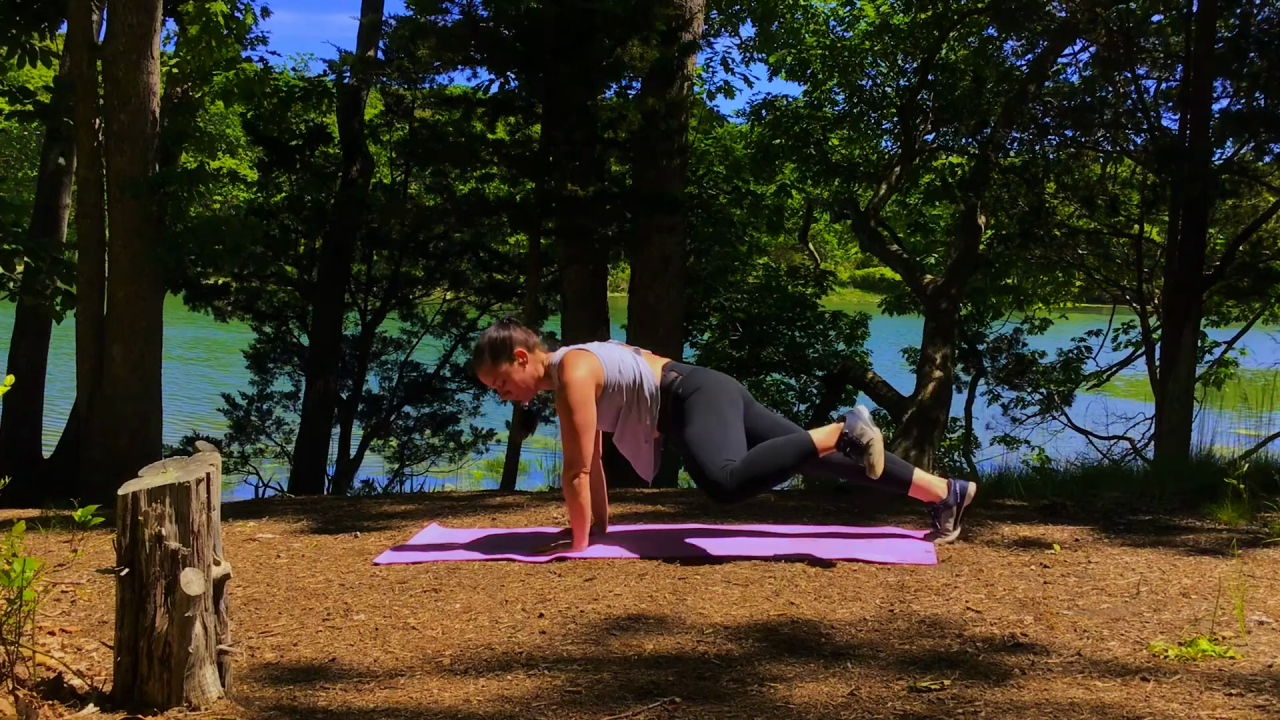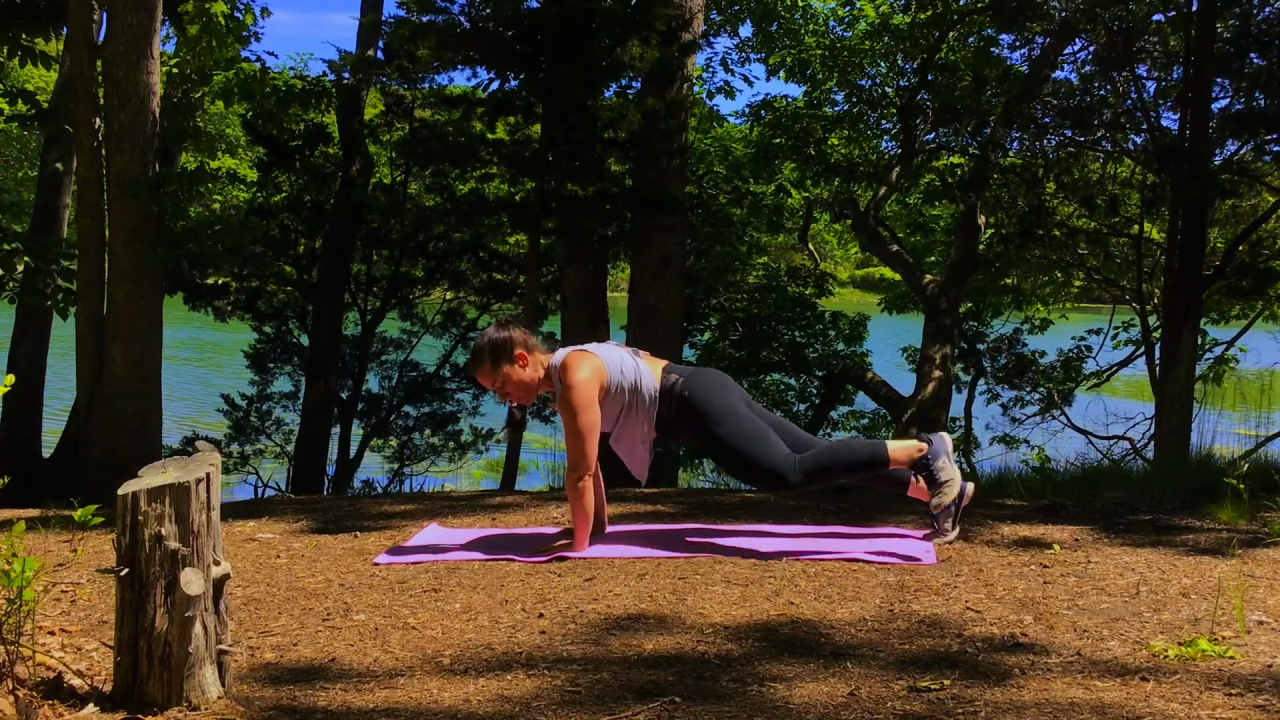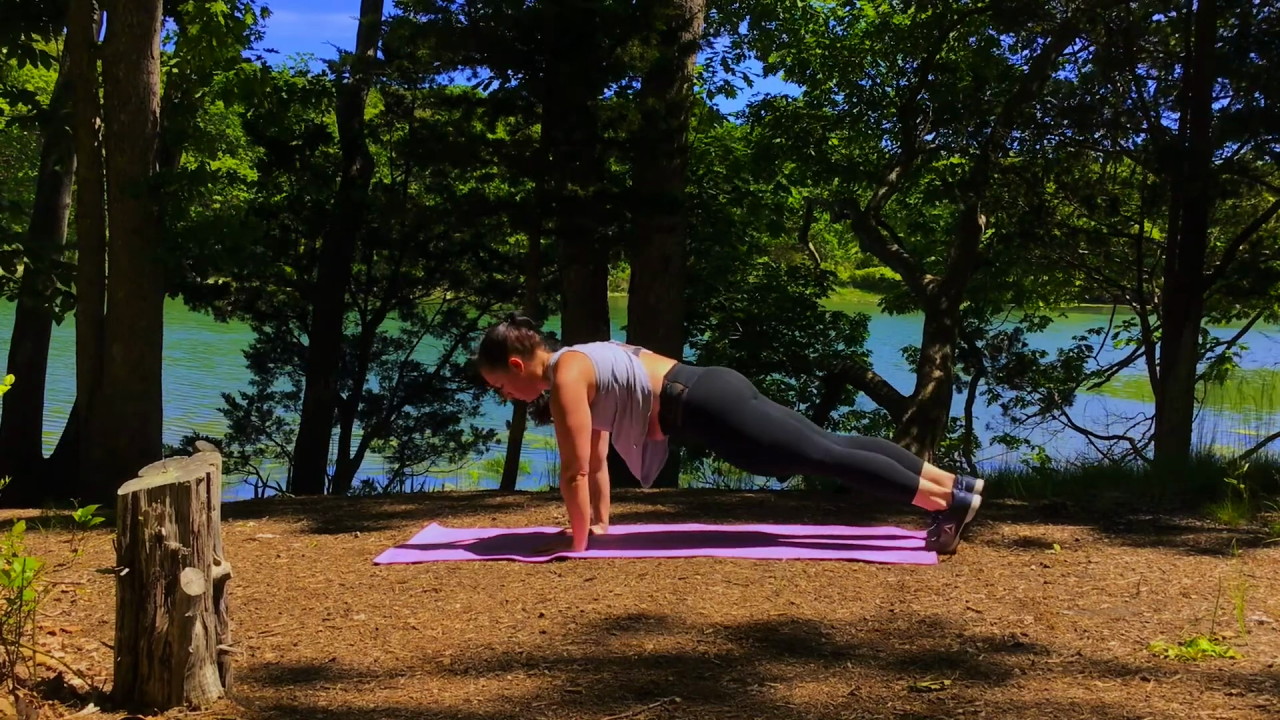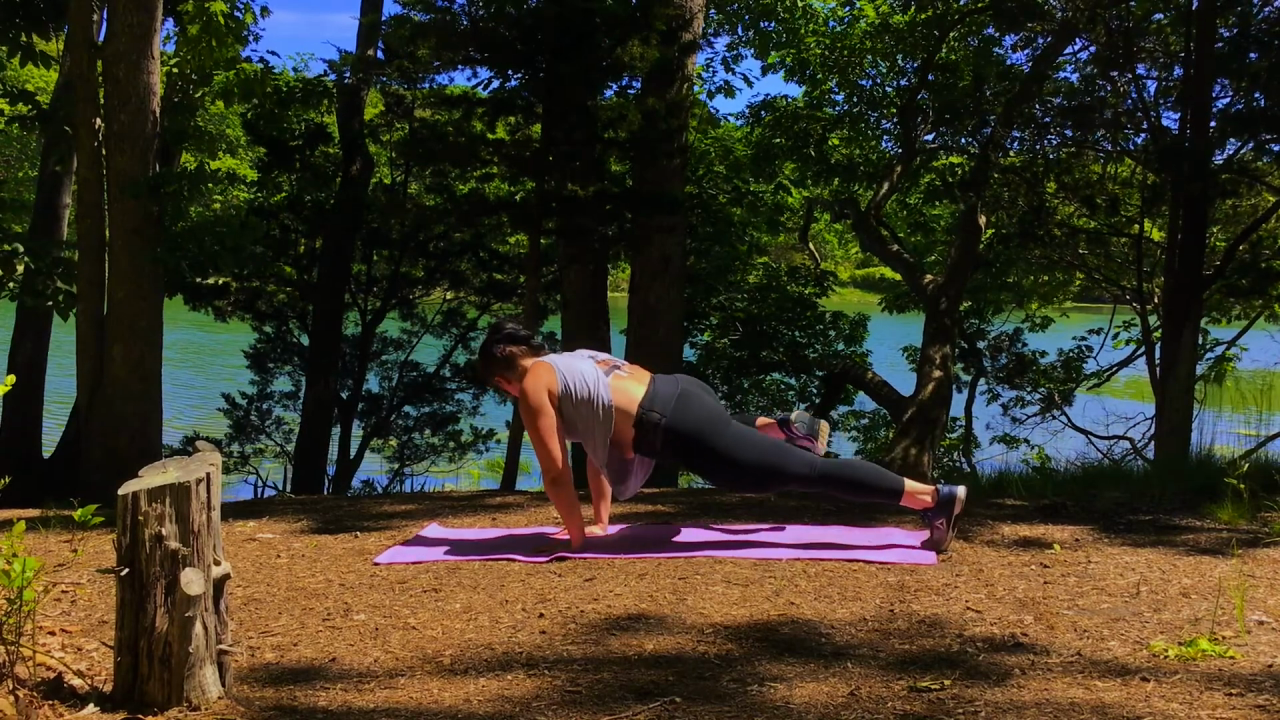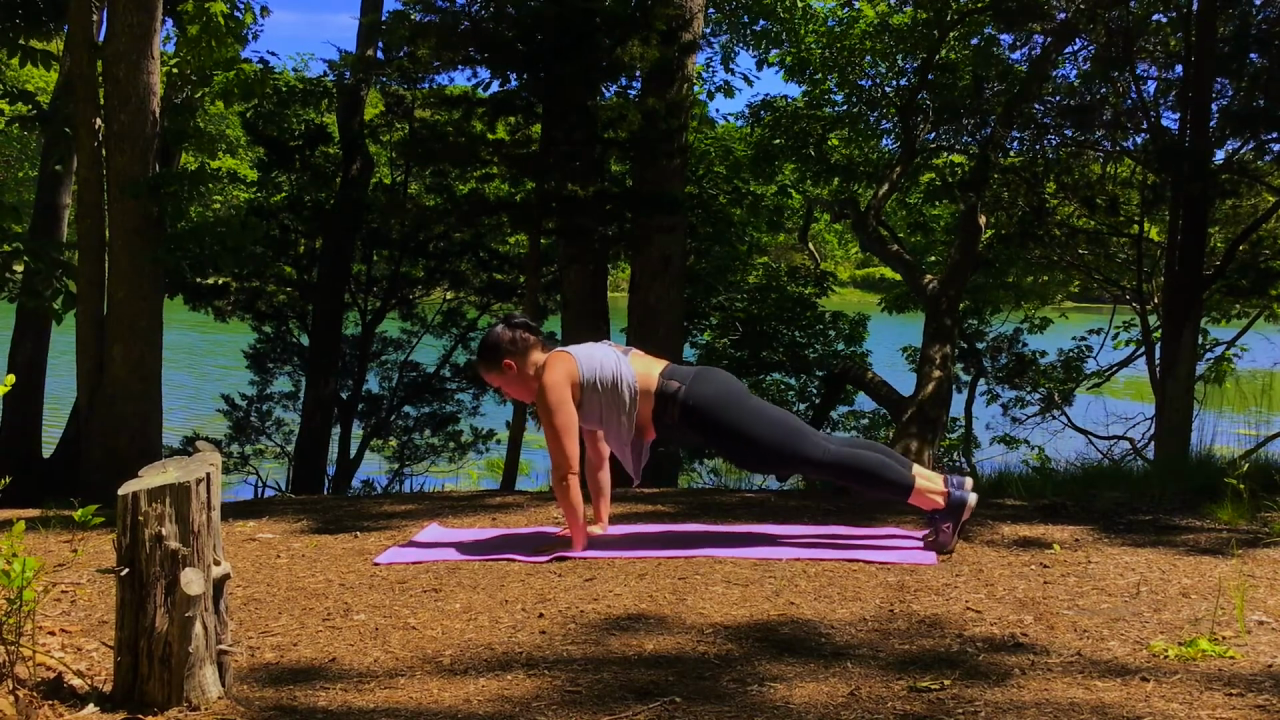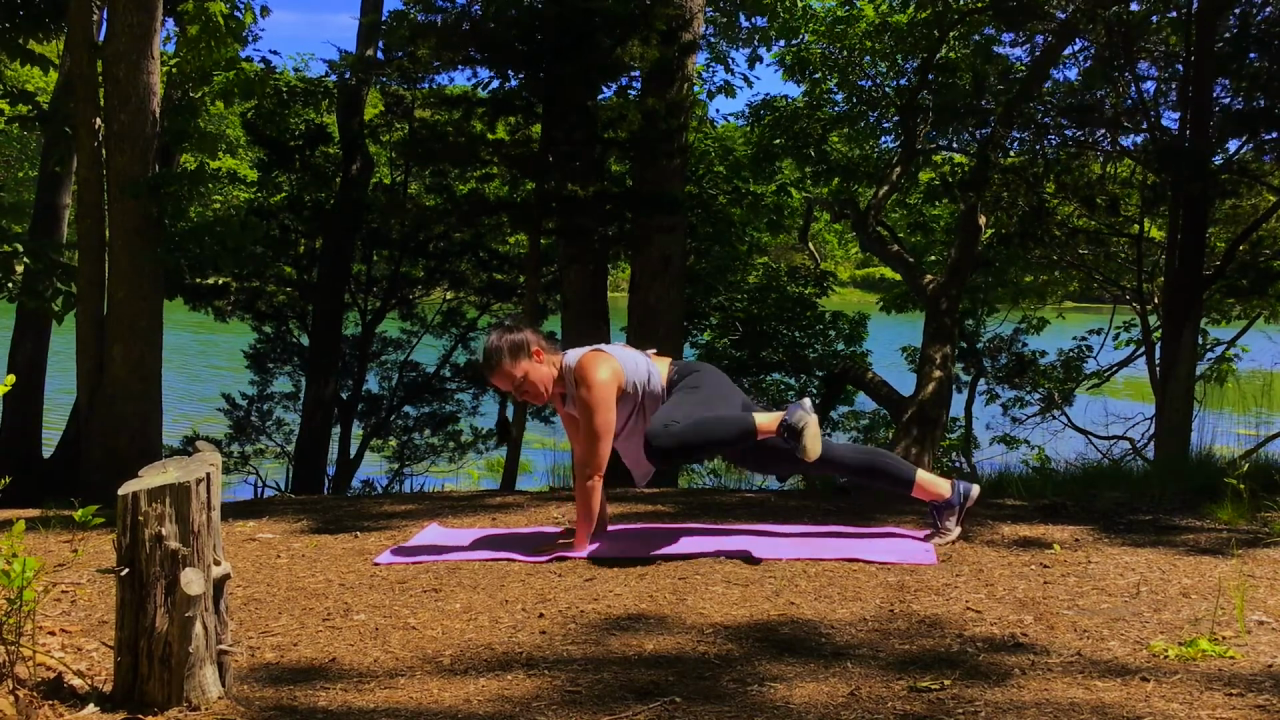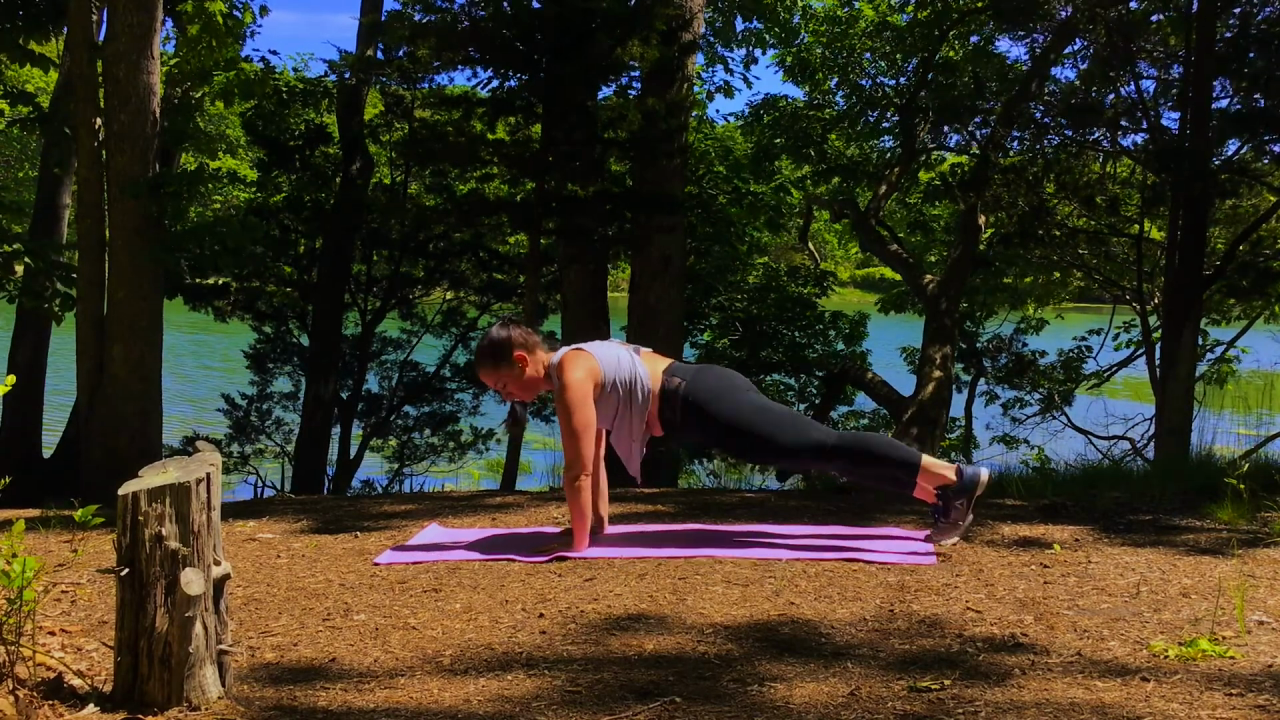
dt=0.7s
person 1, frame 1
left shoulder: (571, 374)
right shoulder: (566, 374)
left elbow: (576, 469)
right elbow: (590, 459)
left wrist: (579, 541)
right wrist: (600, 521)
left hip: (703, 394)
right hip: (712, 399)
left knee: (725, 484)
right knee: (827, 461)
left ankle: (839, 431)
right ankle: (945, 492)
person 1, frame 2
left shoulder: (573, 375)
right shoulder: (560, 380)
left elbow: (581, 470)
right elbow: (588, 465)
left wrist: (580, 542)
right wrist: (599, 521)
left hip: (701, 398)
right hip: (703, 399)
left knee: (790, 470)
right knee: (816, 455)
left ankle: (924, 451)
right ankle: (940, 494)
person 1, frame 3
left shoulder: (564, 378)
right shoulder: (577, 362)
left elbow: (574, 472)
right elbow: (596, 457)
left wrist: (579, 541)
right wrist: (600, 522)
left hip: (708, 408)
right hip: (715, 388)
left knee: (825, 457)
right knee: (829, 445)
left ankle: (951, 500)
right ankle: (955, 481)
person 1, frame 4
left shoulder: (532, 385)
right shoulder: (576, 359)
left elbow: (556, 474)
right elbow: (598, 449)
left wrist: (578, 539)
right wrist: (601, 522)
left hip: (681, 429)
right hip: (684, 390)
left knee: (804, 471)
left ankle: (936, 497)
right ankle: (775, 428)
person 1, frame 5
left shoulder: (550, 378)
right shoulder: (574, 363)
left elbow: (565, 472)
right elbow: (598, 455)
left wrist: (578, 540)
right wrist: (601, 522)
left hip: (702, 407)
right hip: (707, 389)
left knee: (821, 458)
right knee: (826, 446)
left ankle: (946, 500)
right ankle: (944, 482)
person 1, frame 6
left shoulder: (592, 375)
right shoulder: (560, 387)
left elbow: (592, 470)
right elbow: (584, 458)
left wrist: (580, 541)
right wrist: (598, 521)
left hip: (700, 386)
right hip: (703, 401)
left knee: (660, 442)
right knee: (823, 456)
left ankle: (778, 421)
right ankle: (948, 493)
person 1, frame 7
left shoulder: (568, 375)
right shoulder: (576, 366)
left elbow: (578, 470)
right elbow: (595, 460)
left wrist: (579, 541)
right wrist: (600, 521)
left hip: (707, 403)
right hip: (712, 389)
left knee: (825, 446)
right knee: (823, 452)
left ankle: (958, 478)
right ankle: (941, 495)
